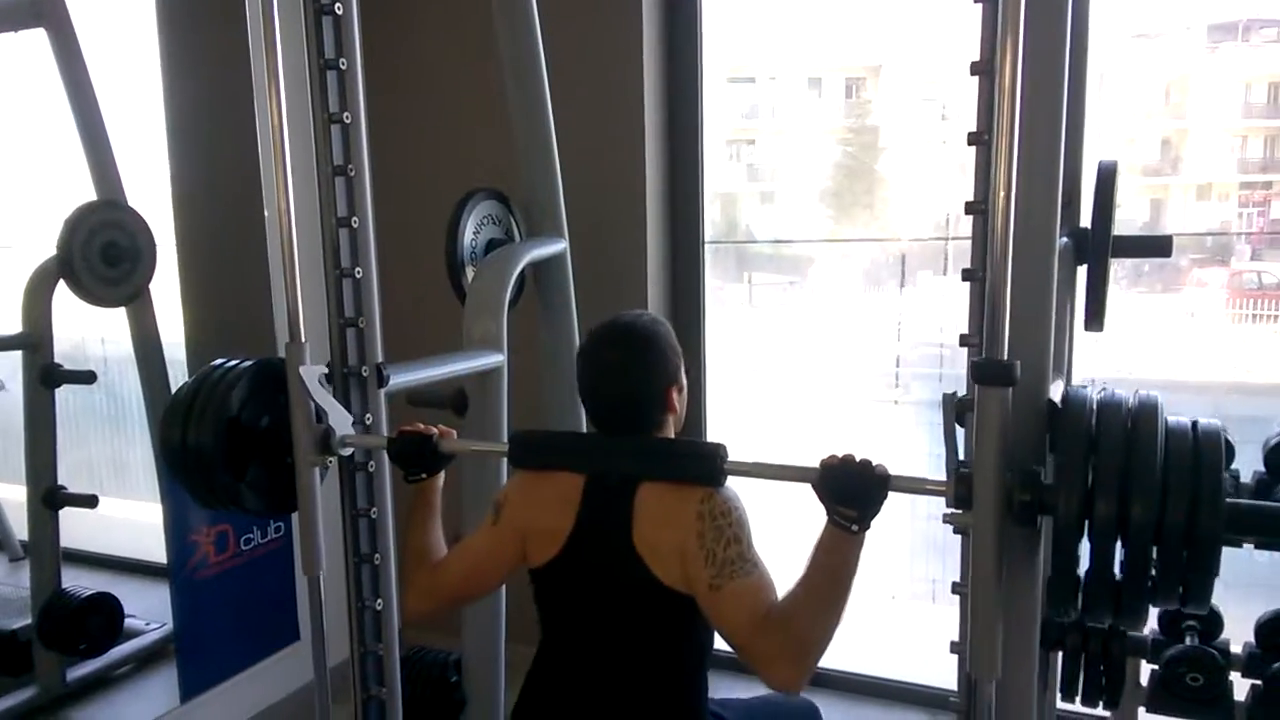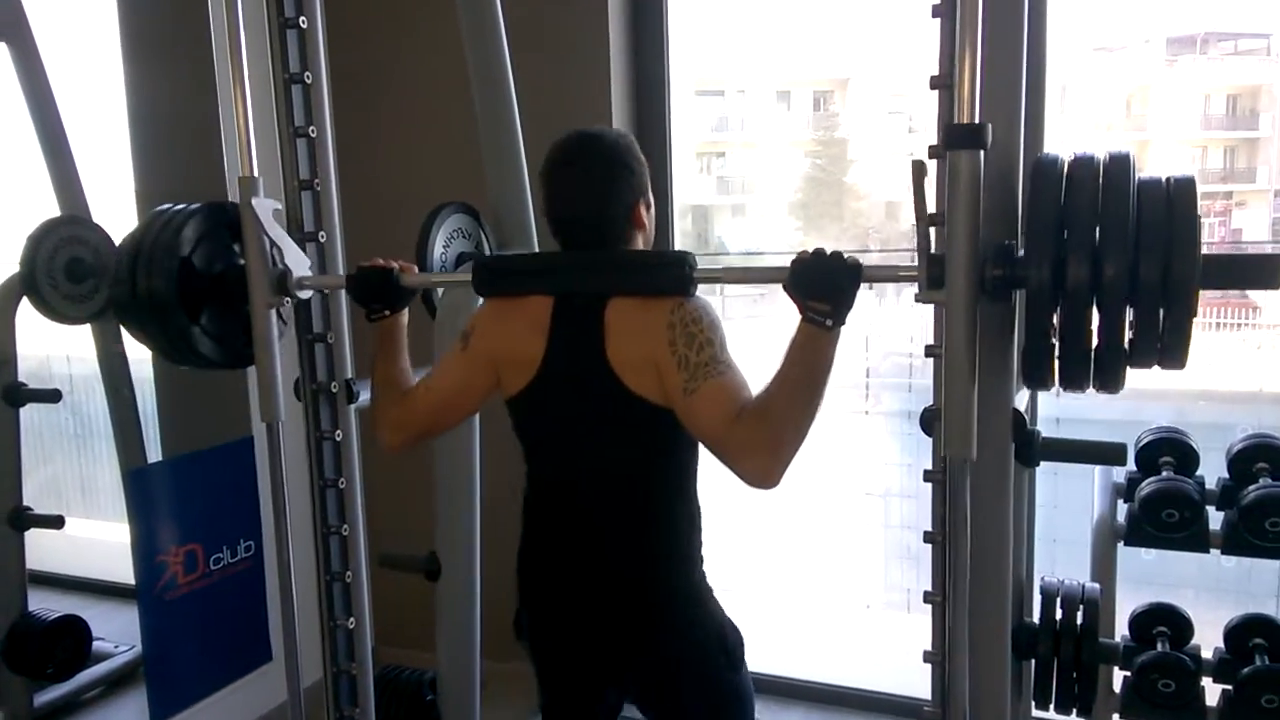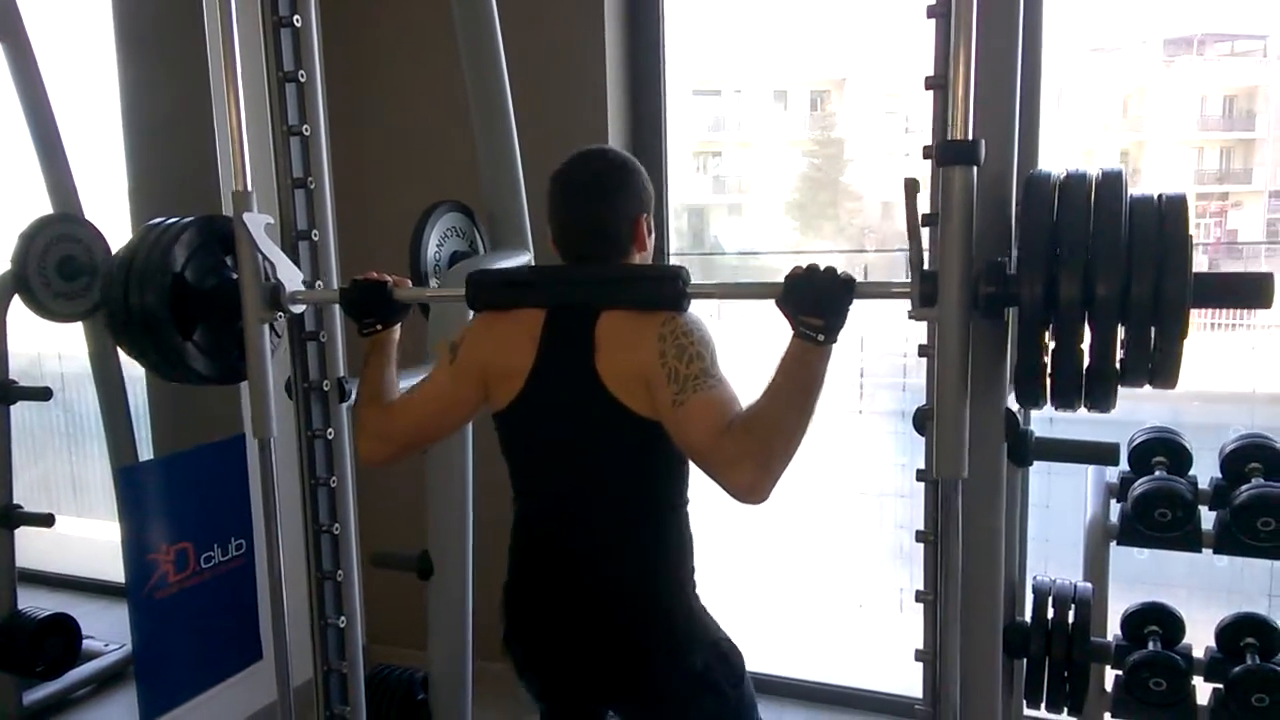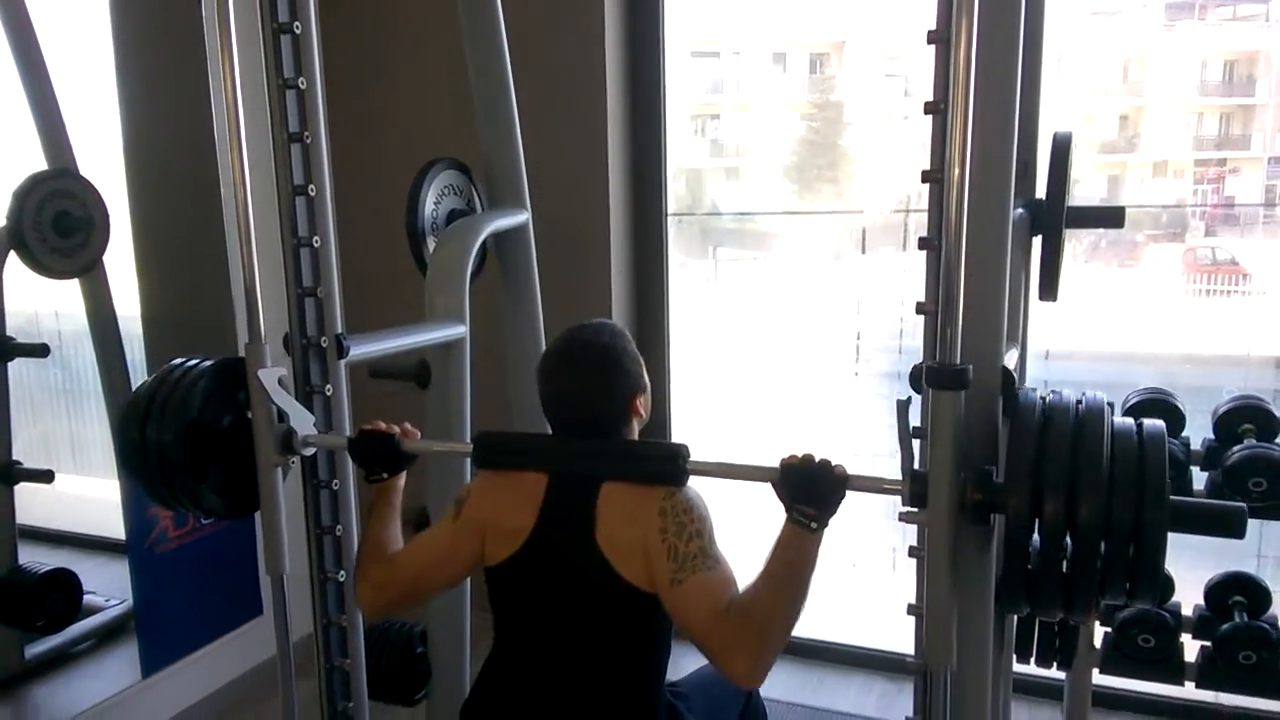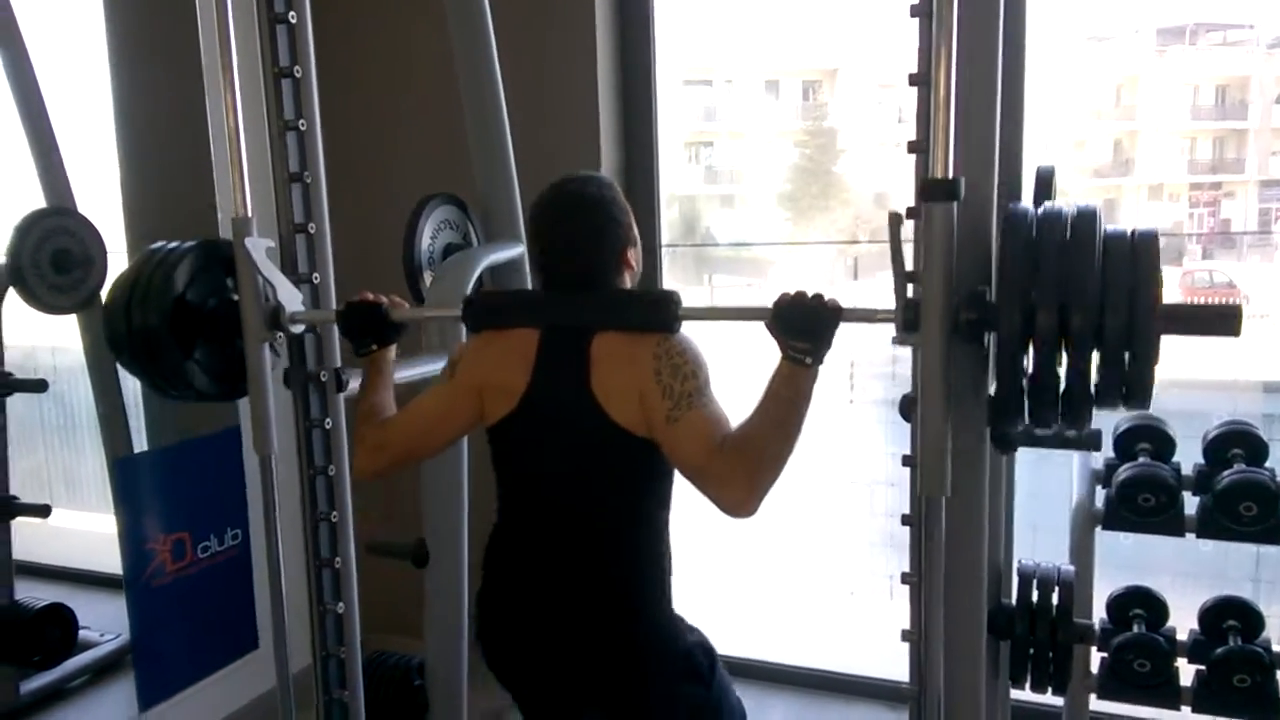
dt=1s
person 1, frame 1
left shoulder: (538, 489)
right shoulder: (695, 506)
left elbow: (422, 595)
right elbow: (784, 664)
left wrist: (428, 478)
right wrist: (846, 525)
person 1, frame 2
left shoulder: (508, 317)
right shoulder: (667, 316)
left elbow: (396, 425)
right elbow: (758, 457)
left wrist: (390, 314)
right wrist: (819, 320)
left hip: (550, 599)
right hip: (658, 606)
person 1, frame 3
left shoulder: (497, 332)
right shoulder: (658, 332)
left elbow: (377, 438)
right elbow: (747, 470)
left wrist: (381, 330)
right wrist: (811, 336)
left hip: (538, 624)
right hip: (650, 632)
person 1, frame 4
left shoulder: (496, 491)
right shoulder: (660, 506)
left elbow: (376, 591)
right elbow: (743, 658)
left wrist: (388, 476)
right wrist: (804, 522)
person 1, frame 5
left shoulder: (492, 350)
right shoulder: (652, 352)
left elbow: (373, 454)
right elbow: (737, 486)
left wrist: (378, 350)
right wrist: (799, 357)
left hip: (512, 633)
right hip: (621, 644)
